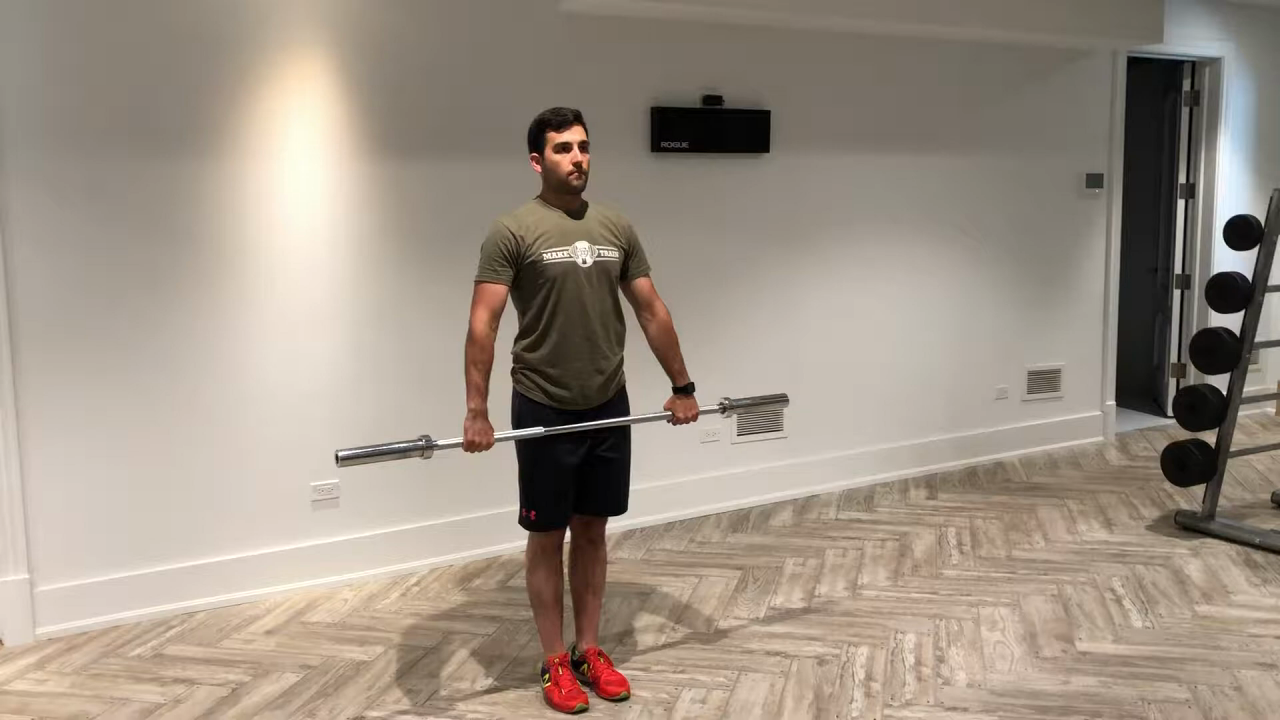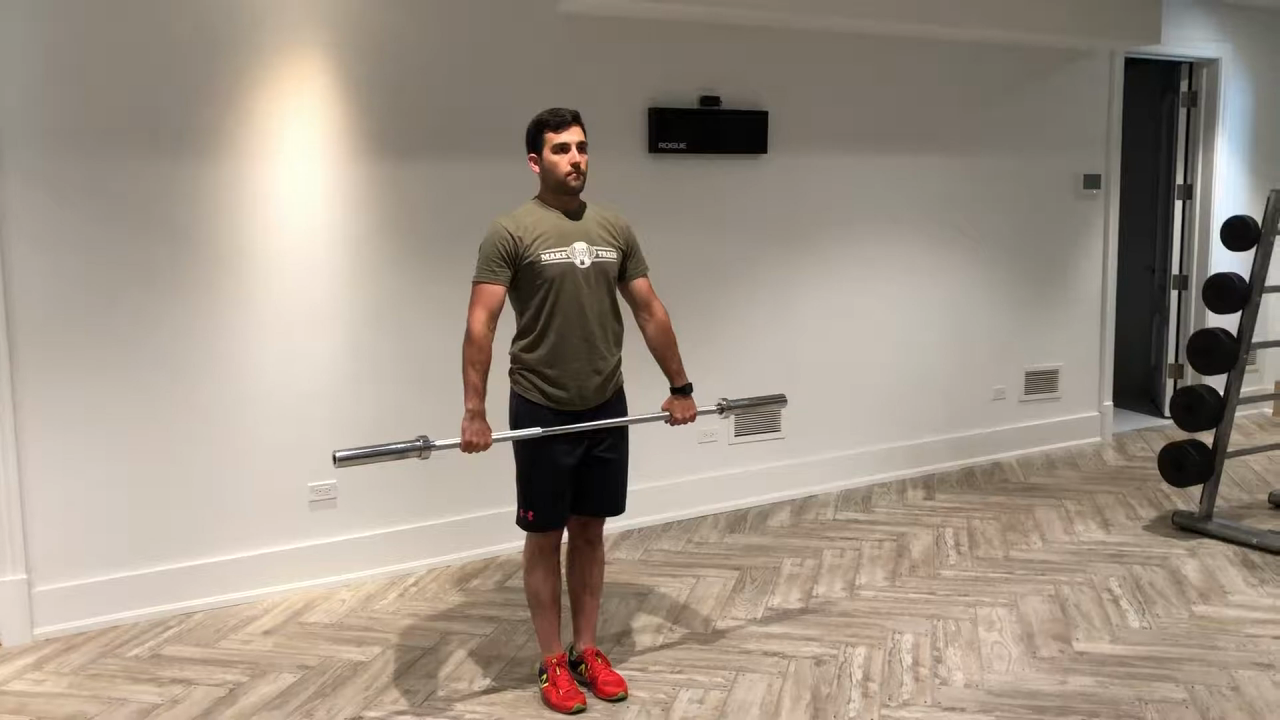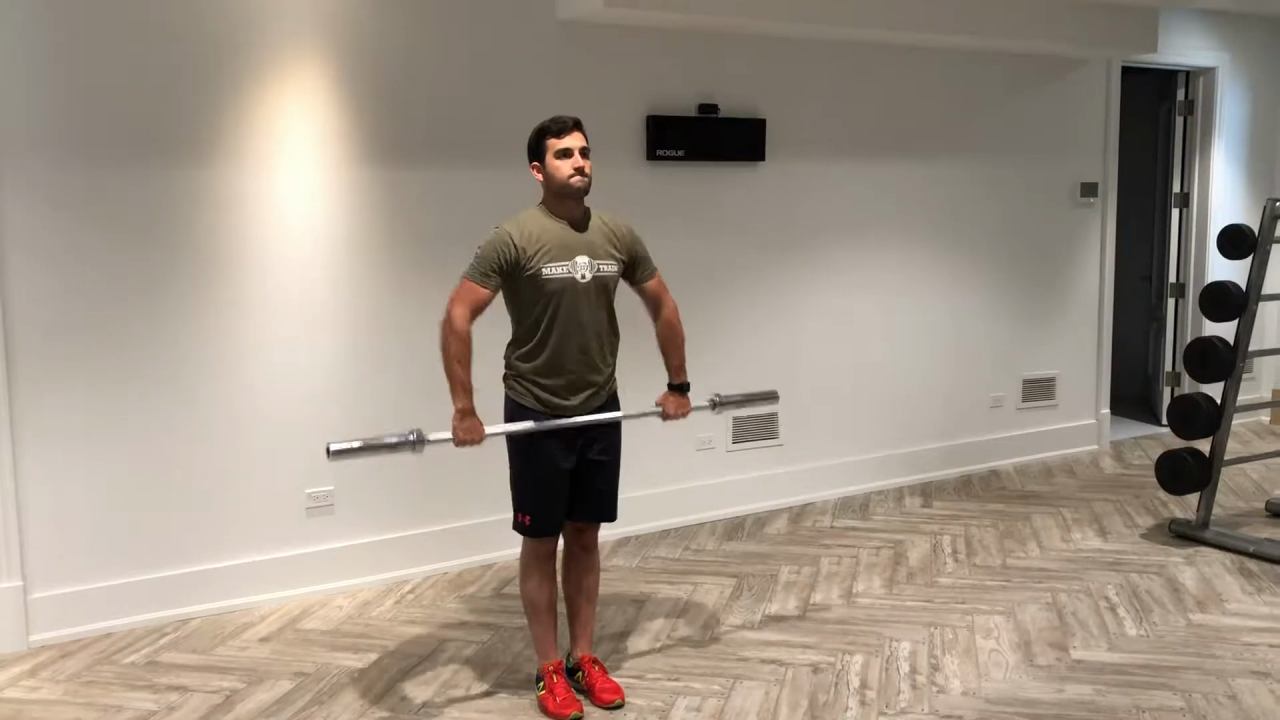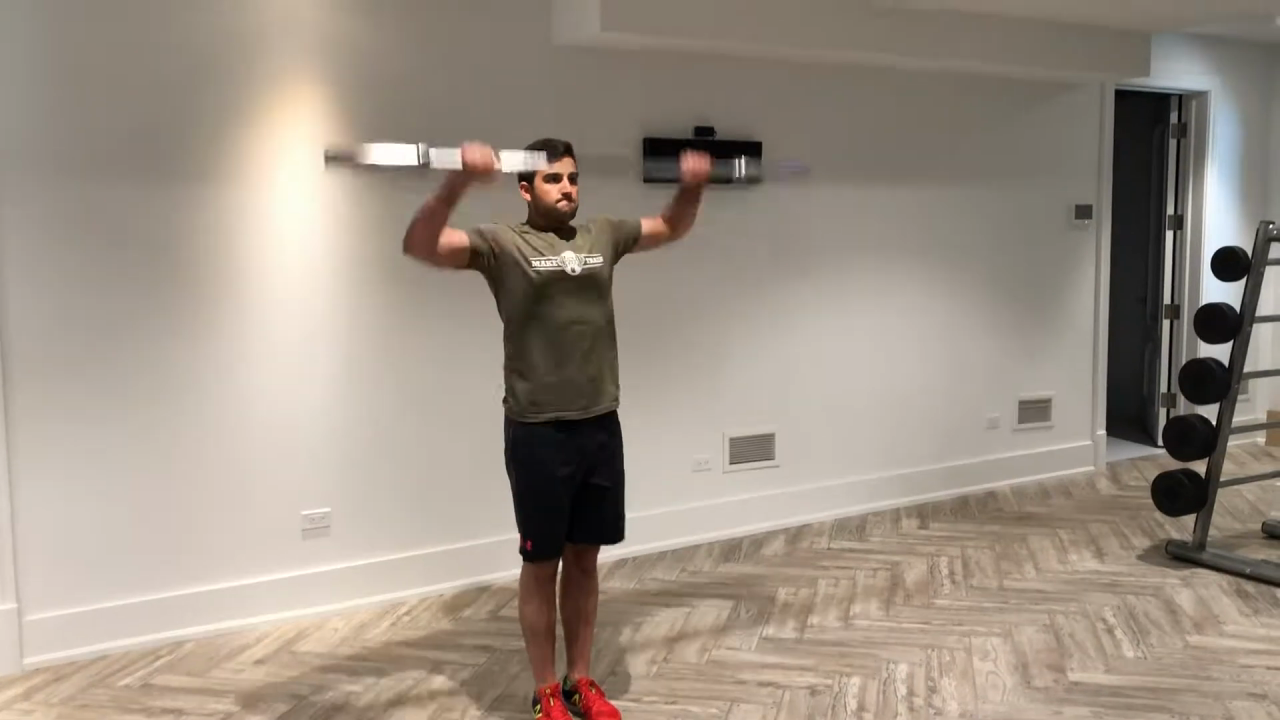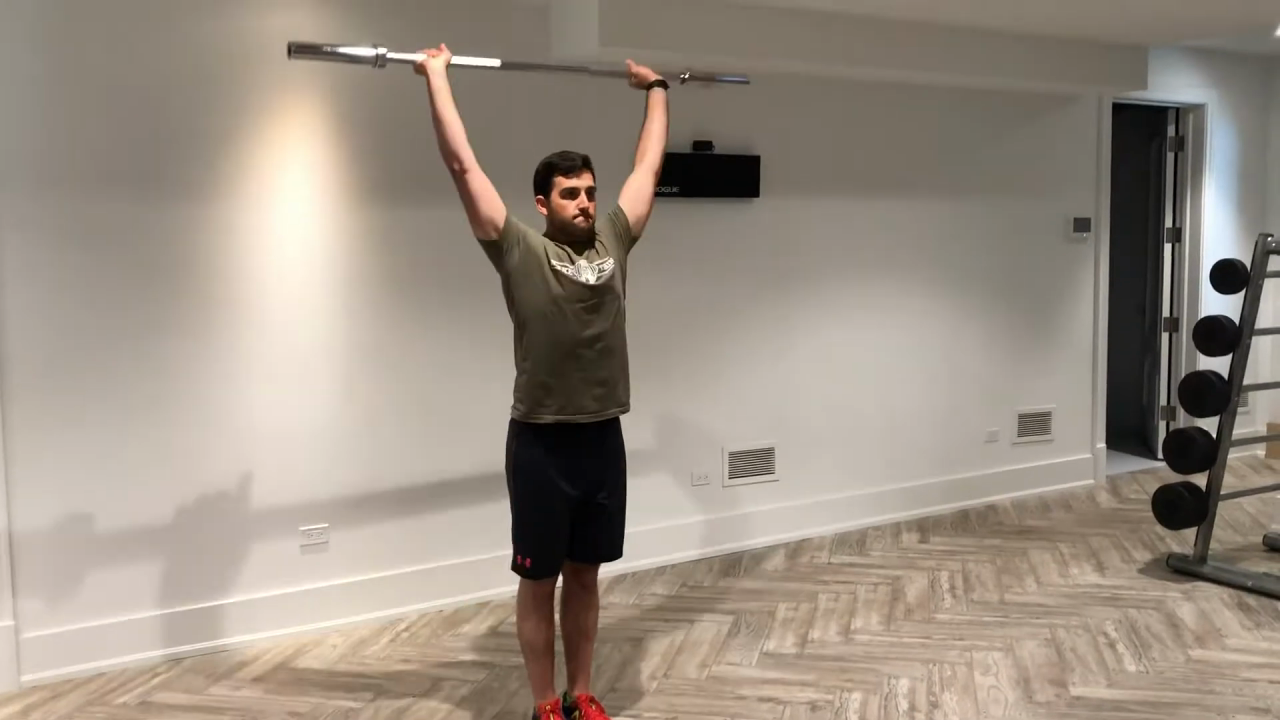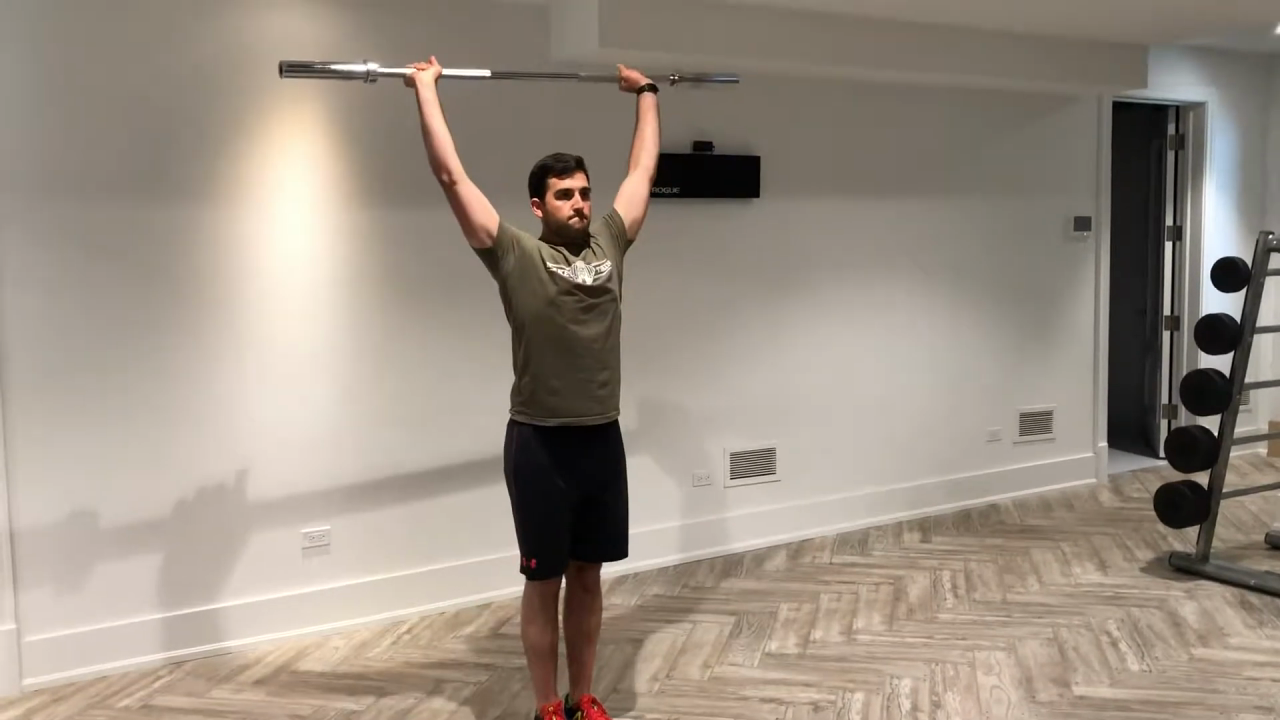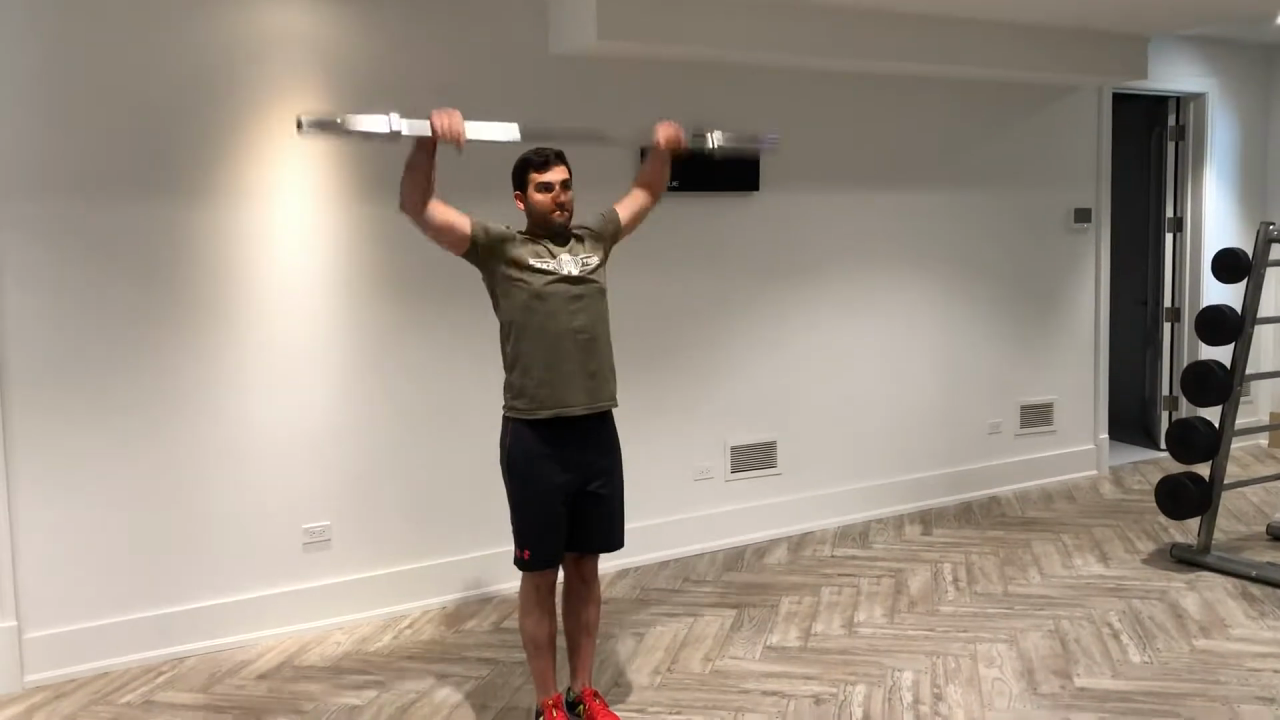
dt=0.4s
person 1, frame 1
left shoulder: (617, 227)
right shoulder: (513, 231)
left elbow: (651, 310)
right elbow: (483, 322)
left wrist: (681, 386)
right wrist: (476, 409)
left hip: (609, 406)
right hip: (544, 410)
left knee: (593, 529)
right knee: (547, 535)
left ankle: (590, 649)
right ankle: (555, 662)
person 1, frame 2
left shoulder: (615, 228)
right shoulder: (511, 232)
left elbow: (650, 311)
right elbow: (480, 324)
left wrist: (680, 387)
right wrist: (474, 411)
left hip: (606, 405)
right hip: (541, 409)
left knee: (590, 531)
right knee: (545, 536)
left ankle: (587, 650)
right ankle: (552, 662)
person 1, frame 3
left shoulder: (618, 234)
right shoulder: (514, 238)
left elbow: (663, 304)
right elbow: (456, 315)
left wrist: (676, 383)
right wrist: (465, 408)
left hip: (599, 412)
right hip: (536, 416)
left knee: (585, 534)
right knee: (541, 541)
left ankle: (584, 657)
right ankle: (548, 670)
person 1, frame 4
left shoulder: (602, 234)
right shoulder: (504, 245)
left elbow: (672, 227)
right elbow: (418, 245)
left wrist: (691, 187)
right wrist: (458, 182)
left hip: (601, 426)
right hip: (538, 432)
left knee: (584, 556)
right knee: (543, 565)
person 1, frame 5
left shoulder: (614, 240)
right shoulder: (518, 249)
left elbow: (649, 165)
right elbow: (462, 164)
left wrist: (654, 89)
right wrist: (437, 76)
left hip: (603, 438)
right hip: (541, 443)
left knee: (585, 575)
right knee: (540, 580)
person 1, frame 6
left shoulder: (610, 241)
right shoulder: (514, 252)
left elbow: (642, 169)
right elbow: (450, 175)
left wrist: (644, 92)
right wrist: (425, 89)
left hip: (602, 439)
right hip: (540, 443)
left knee: (588, 576)
right knee: (545, 582)
person 1, frame 7
left shoulder: (594, 237)
right shoulder: (500, 246)
left elbow: (645, 192)
right elbow: (415, 205)
left wrist: (660, 150)
right wrist: (429, 142)
left hip: (597, 430)
right hip: (534, 436)
left knee: (585, 565)
right knee: (541, 573)
